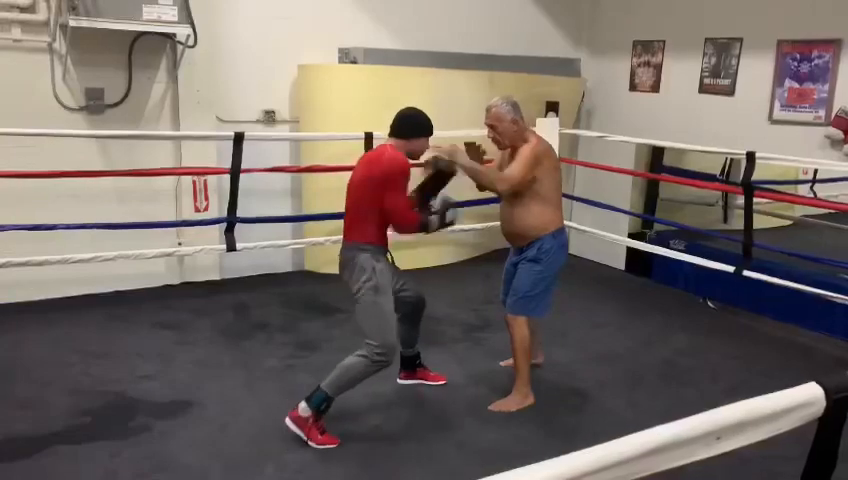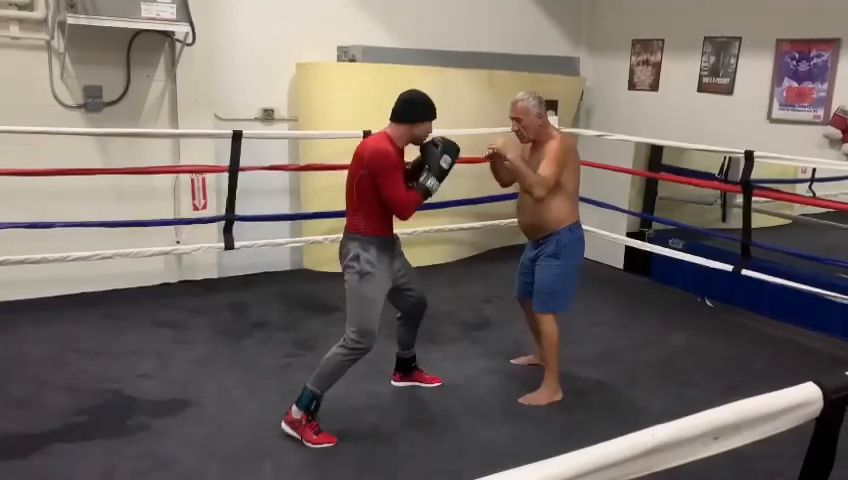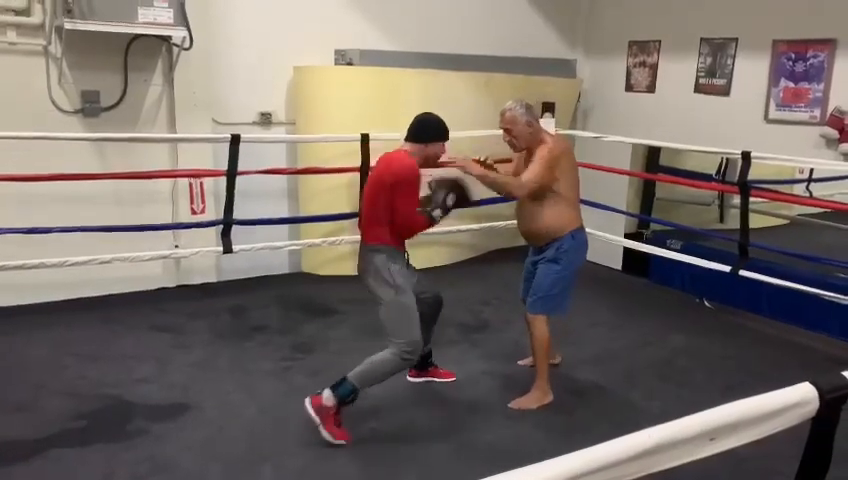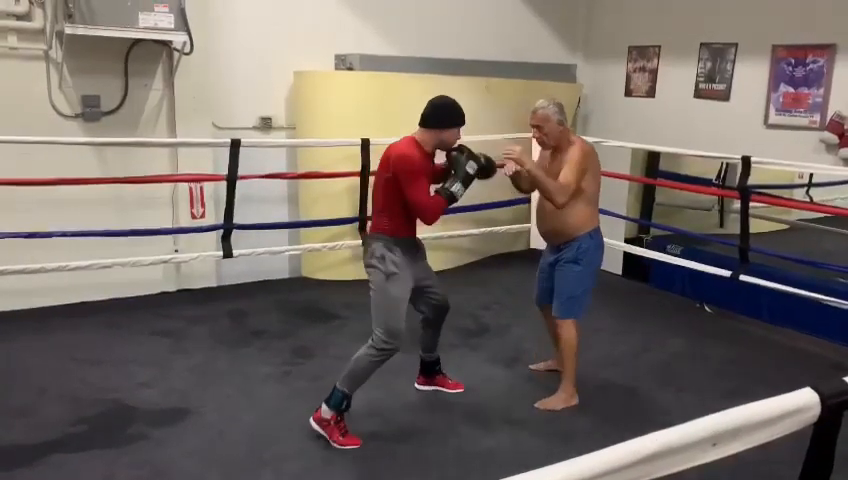
dt=0.7s
person 1, frame 1
left shoulder: (374, 158)
right shoulder: (396, 163)
right elbow: (404, 221)
left wrist: (435, 185)
right wrist: (439, 217)
left hip: (370, 257)
right hip: (366, 260)
left knee: (413, 302)
right knee: (380, 350)
left ankle: (410, 368)
right ankle: (306, 412)
person 1, frame 2
left shoulder: (390, 147)
right shoulder: (380, 151)
left elbow: (397, 185)
right elbow: (404, 208)
left wrist: (425, 162)
right wrist: (434, 171)
left hip: (385, 246)
right hip: (364, 251)
left knee: (415, 304)
right knee: (359, 339)
left ankle: (406, 370)
right ankle: (300, 414)
person 1, frame 3
left shoulder: (389, 162)
right shoulder: (407, 168)
right elbow: (406, 227)
left wrist: (442, 198)
right wrist: (439, 206)
left hip: (381, 256)
right hip: (384, 261)
left knee: (431, 302)
right knee: (404, 350)
left ankle: (423, 367)
right ankle: (328, 401)
person 1, frame 4
left shoulder: (421, 152)
right shoulder: (404, 155)
left elbow: (428, 180)
right elbow: (429, 212)
left wrist: (455, 167)
right wrist: (461, 178)
left hip: (408, 246)
right hip: (387, 250)
left knee: (437, 305)
right knee: (387, 339)
left ankle: (429, 373)
right ankle: (329, 413)
person 2, frame 1
left shoulder: (534, 150)
right shoulder: (510, 150)
left elbow: (502, 184)
right elbow: (486, 183)
left wrist: (461, 161)
right wrist: (475, 161)
left hip: (545, 246)
right hip: (523, 245)
left knee: (516, 314)
right knee: (510, 302)
left ankle: (522, 392)
right ankle: (531, 354)
person 2, frame 2
left shoulder: (558, 145)
right shoulder: (528, 145)
left elbow: (539, 190)
right elbow: (506, 180)
left wrist: (513, 158)
right wrist: (497, 161)
left hip: (561, 241)
right hip: (537, 239)
left knee: (544, 311)
right knee: (525, 298)
left ankle: (551, 386)
right ankle: (542, 353)
person 2, frame 3
left shoulder: (550, 151)
right shoulder: (525, 151)
left elbow: (520, 190)
right elbow: (511, 186)
left wrist: (477, 172)
right wrist: (491, 172)
left hip: (563, 244)
right hip: (540, 243)
left knee: (536, 313)
right knee: (531, 302)
left ankle: (541, 389)
right ankle: (548, 354)
person 2, frame 4
left shoulder: (578, 151)
right shoulder: (547, 151)
left elbow: (559, 197)
right elbow: (527, 188)
left wrist: (532, 166)
right wrist: (517, 171)
left hip: (580, 246)
right hip: (556, 245)
left knee: (564, 316)
right knee: (545, 304)
left ankle: (568, 391)
right ankle: (560, 359)
